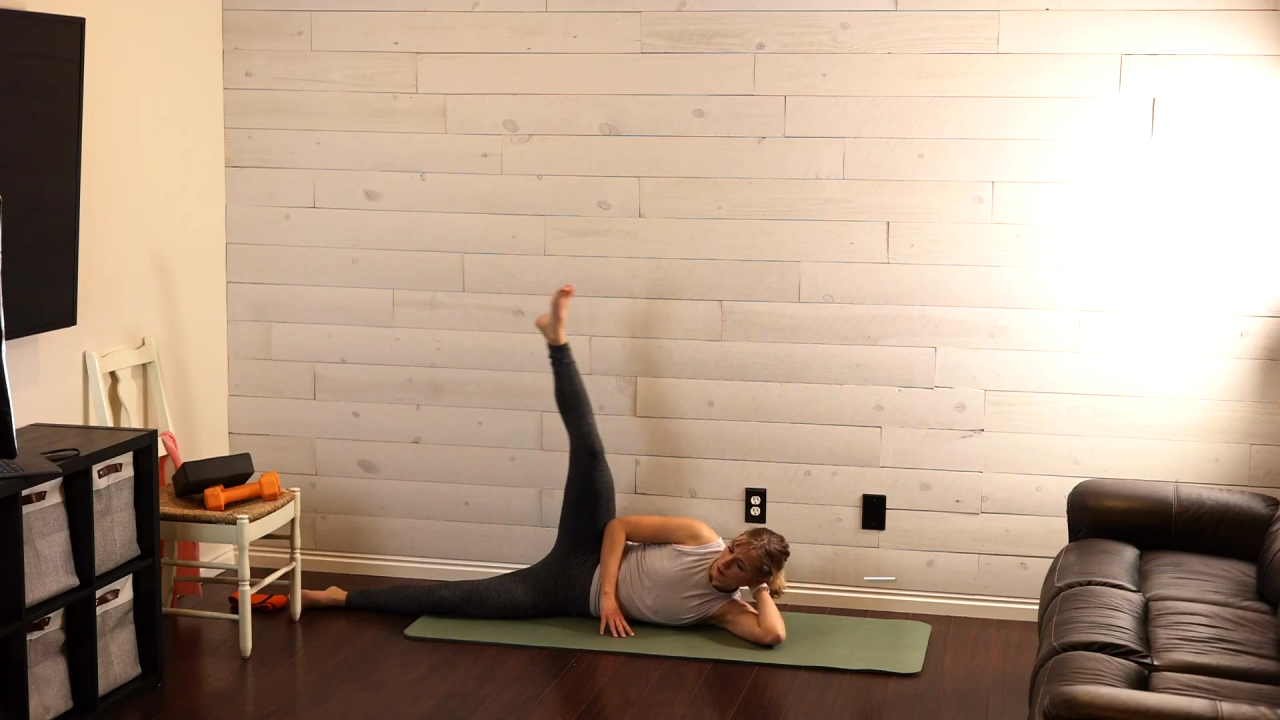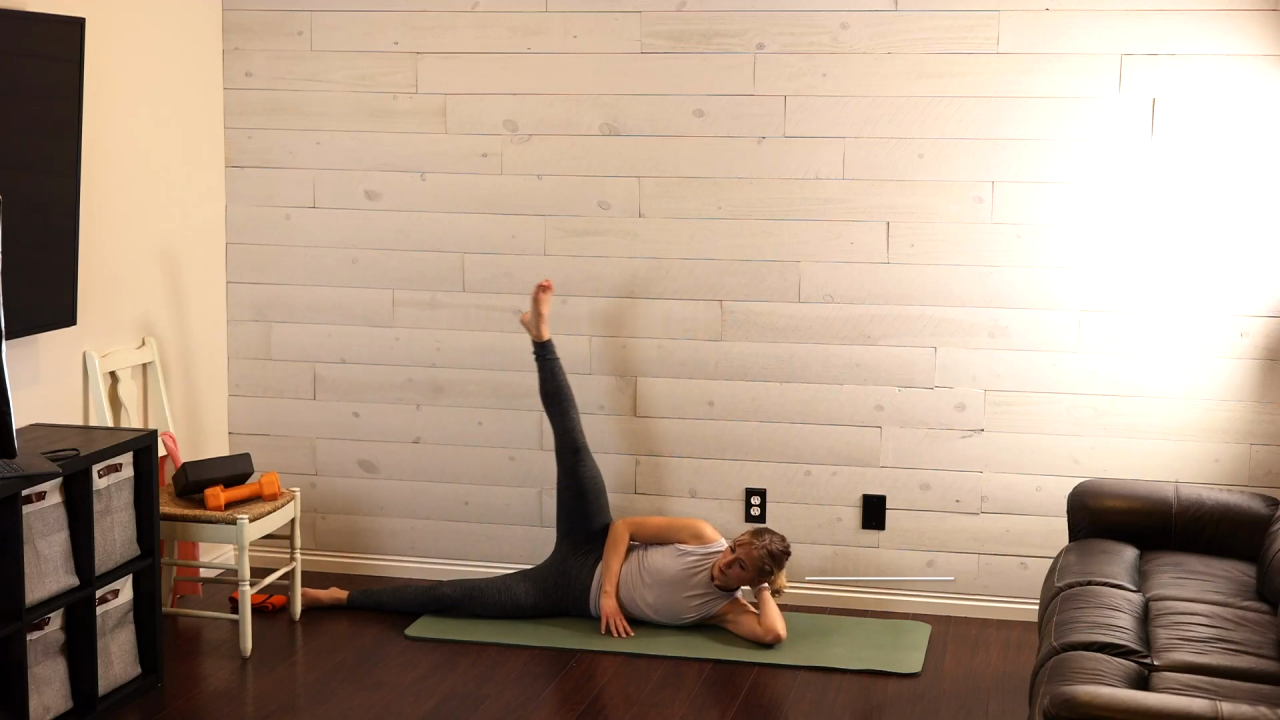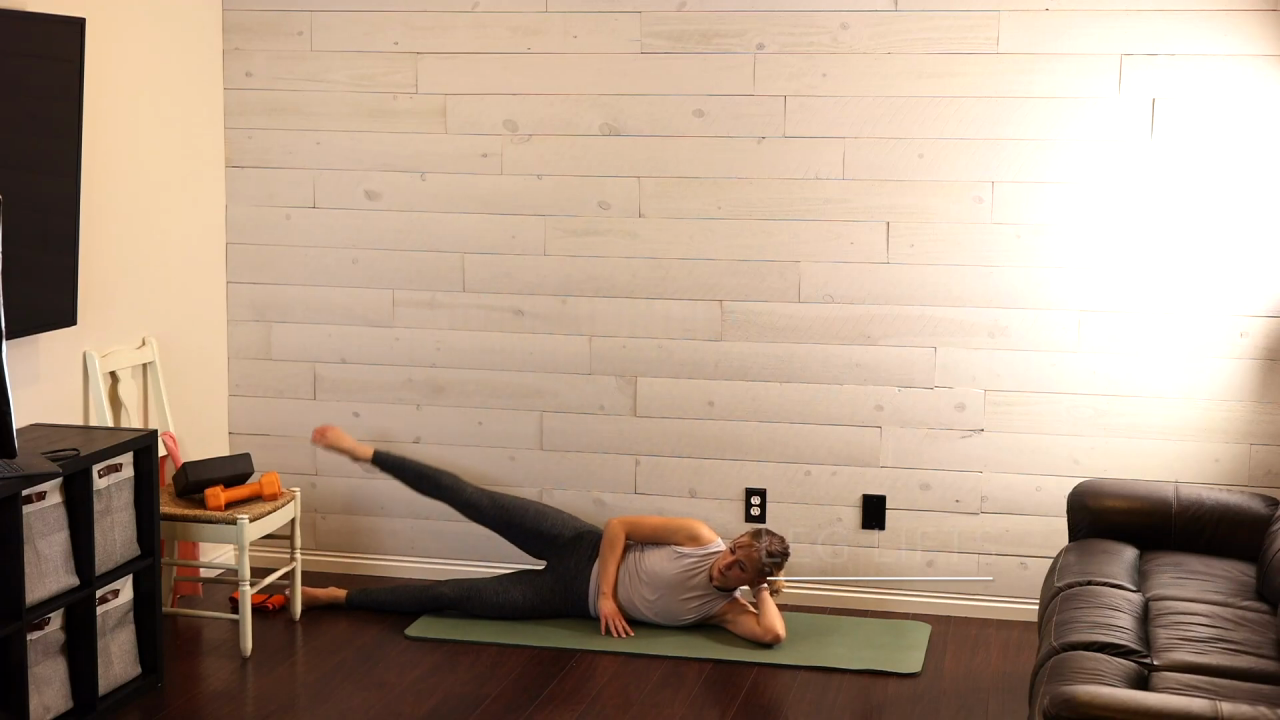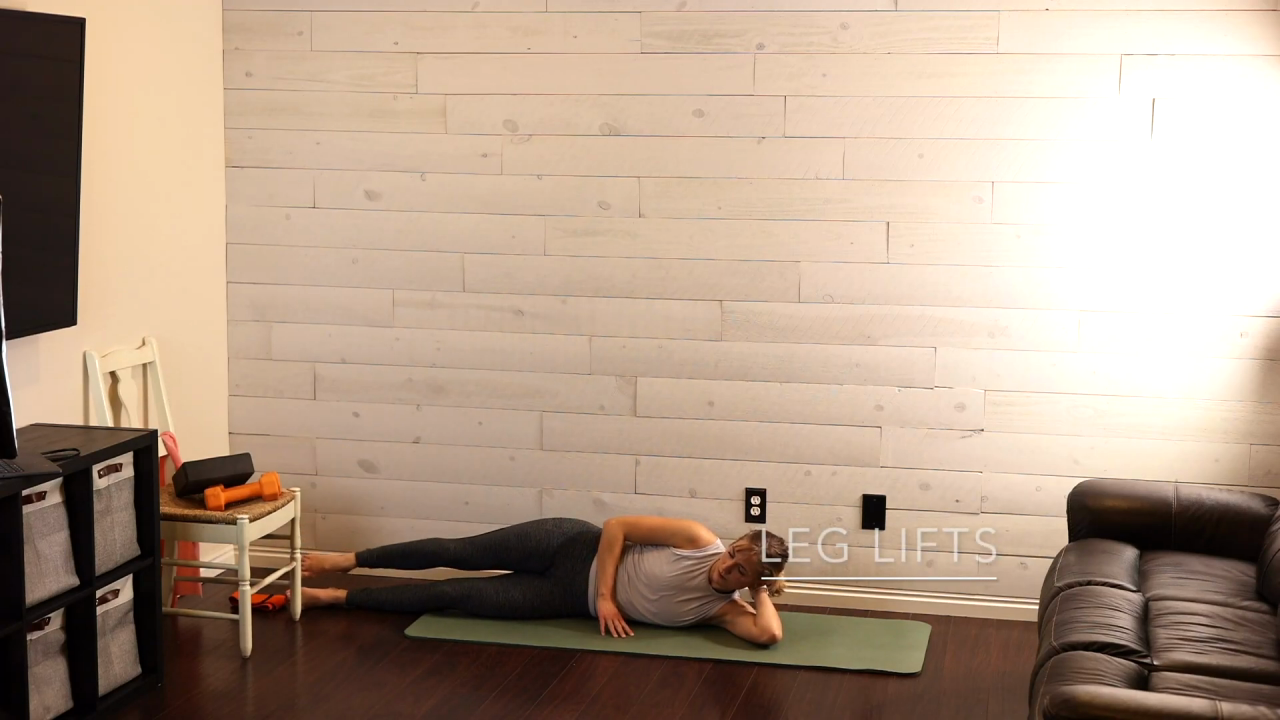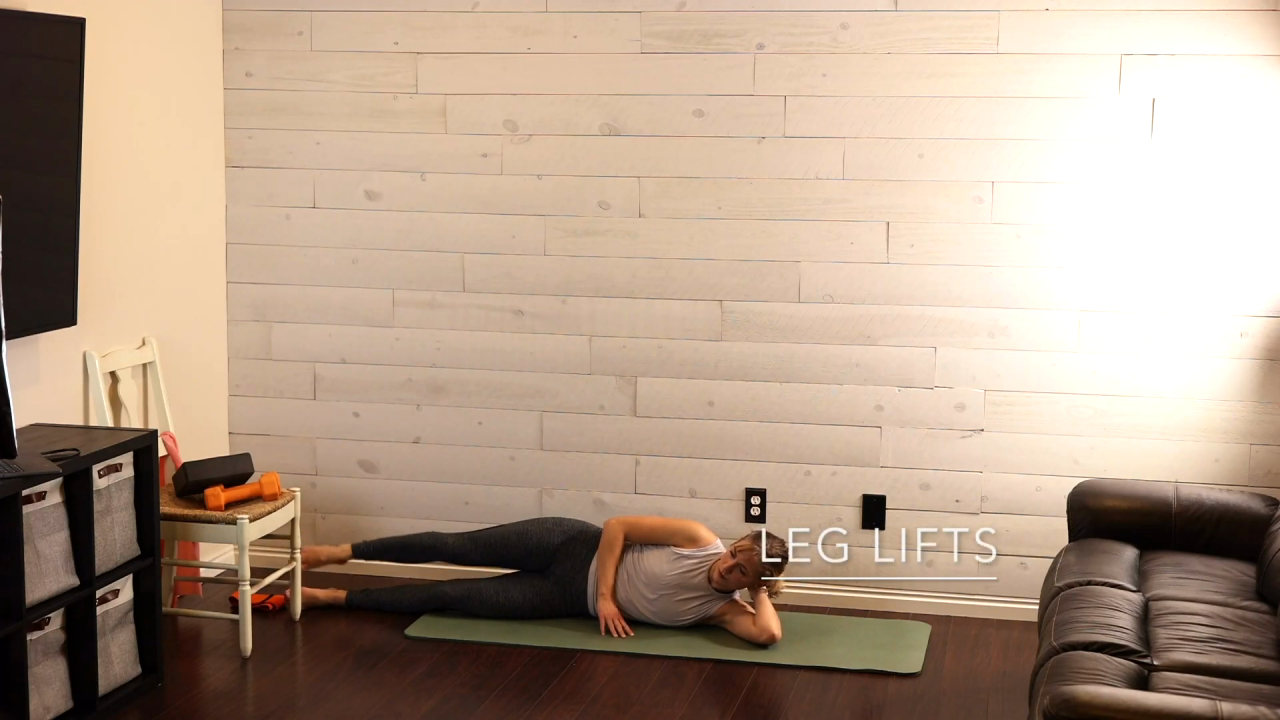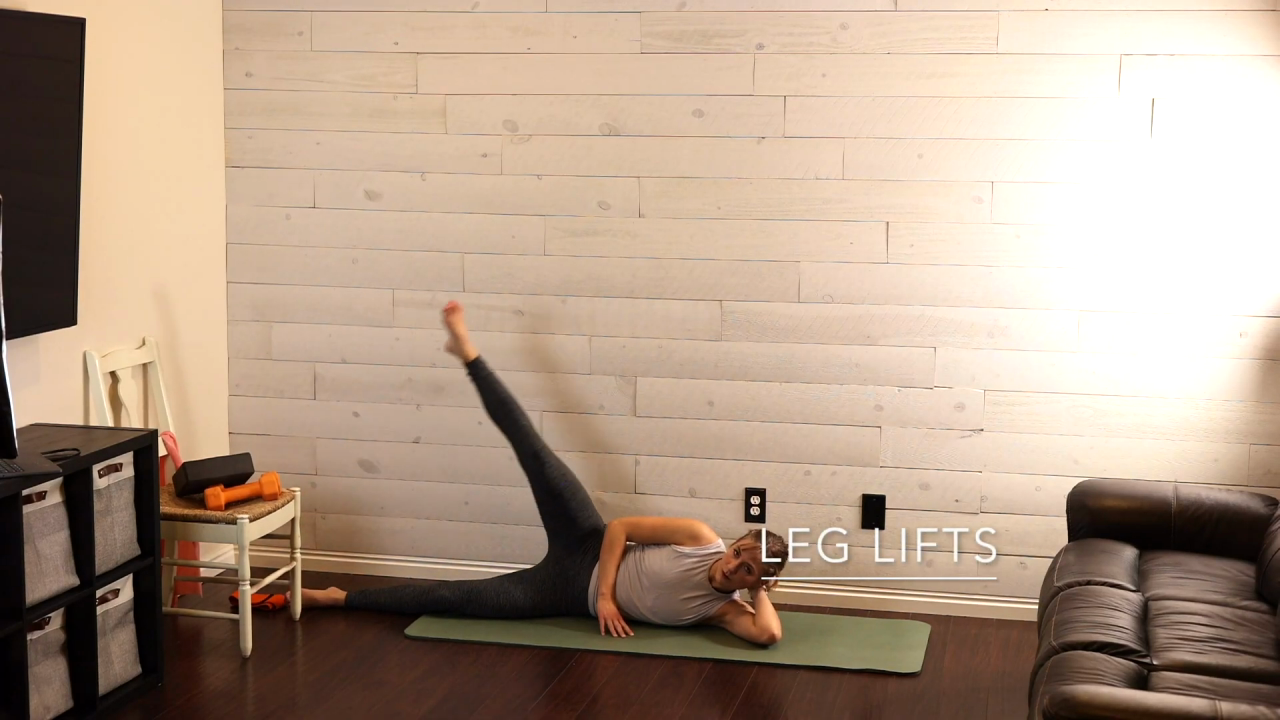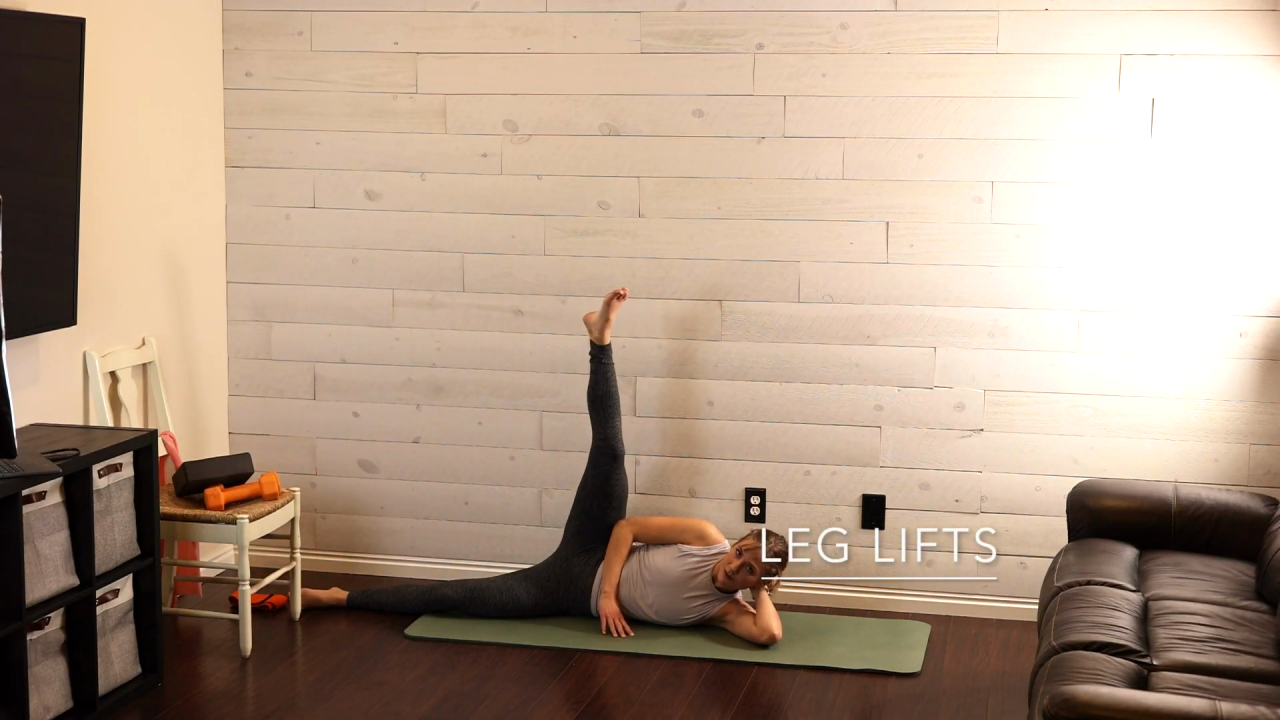
dt=0.4s
person 1, frame 1
left shoulder: (724, 607)
right shoulder: (699, 537)
left elbow: (772, 636)
right elbow: (620, 526)
left wrist: (763, 590)
right wrist: (609, 593)
left hip: (576, 597)
right hip: (588, 555)
left knee: (455, 599)
right knee: (589, 447)
left ankle: (340, 599)
right ankle: (557, 339)
person 1, frame 2
left shoulder: (725, 607)
right shoulder: (703, 538)
left elbow: (773, 635)
right elbow: (626, 527)
left wrist: (764, 588)
right wrist: (609, 592)
left hip: (576, 597)
right hip: (589, 555)
left knee: (456, 597)
right knee: (572, 443)
left ankle: (341, 599)
right ankle: (542, 336)
person 1, frame 3
left shoulder: (727, 608)
right shoulder: (702, 538)
left elbow: (773, 632)
right elbow: (619, 526)
left wrist: (762, 587)
right wrist: (606, 593)
left hip: (574, 599)
right hip: (582, 552)
left knee: (452, 598)
right knee: (471, 500)
left ankle: (334, 596)
right ankle: (366, 452)
person 1, frame 4
left shoulder: (723, 609)
right shoulder: (699, 539)
left elbow: (769, 633)
right elbow: (616, 525)
left wrist: (762, 589)
right wrist: (606, 593)
left hip: (573, 598)
right hip: (575, 549)
left knee: (452, 595)
right knee: (458, 553)
left ankle: (336, 597)
right ankle: (348, 560)
person 1, frame 5
left shoulder: (723, 608)
right shoulder: (700, 540)
left elbow: (769, 634)
right elbow: (617, 525)
left wrist: (761, 589)
right wrist: (606, 593)
left hip: (572, 598)
right hip: (574, 548)
left knee: (452, 595)
right knee: (455, 547)
left ankle: (335, 597)
right ankle: (342, 552)
person 1, frame 6
left shoulder: (723, 608)
right shoulder: (701, 537)
left elbow: (770, 633)
right elbow: (618, 527)
left wrist: (758, 589)
right wrist: (604, 593)
left hip: (575, 593)
right hip: (586, 547)
left knee: (455, 597)
right knee: (533, 448)
left ankle: (337, 597)
right ankle: (468, 352)
person 1, frame 7
left shoulder: (726, 608)
right shoulder: (707, 537)
left elbow: (769, 634)
right elbow: (626, 527)
left wrist: (761, 590)
right wrist: (609, 592)
left hip: (579, 597)
right hip: (588, 557)
left knee: (457, 597)
right knee: (609, 449)
left ankle: (341, 598)
